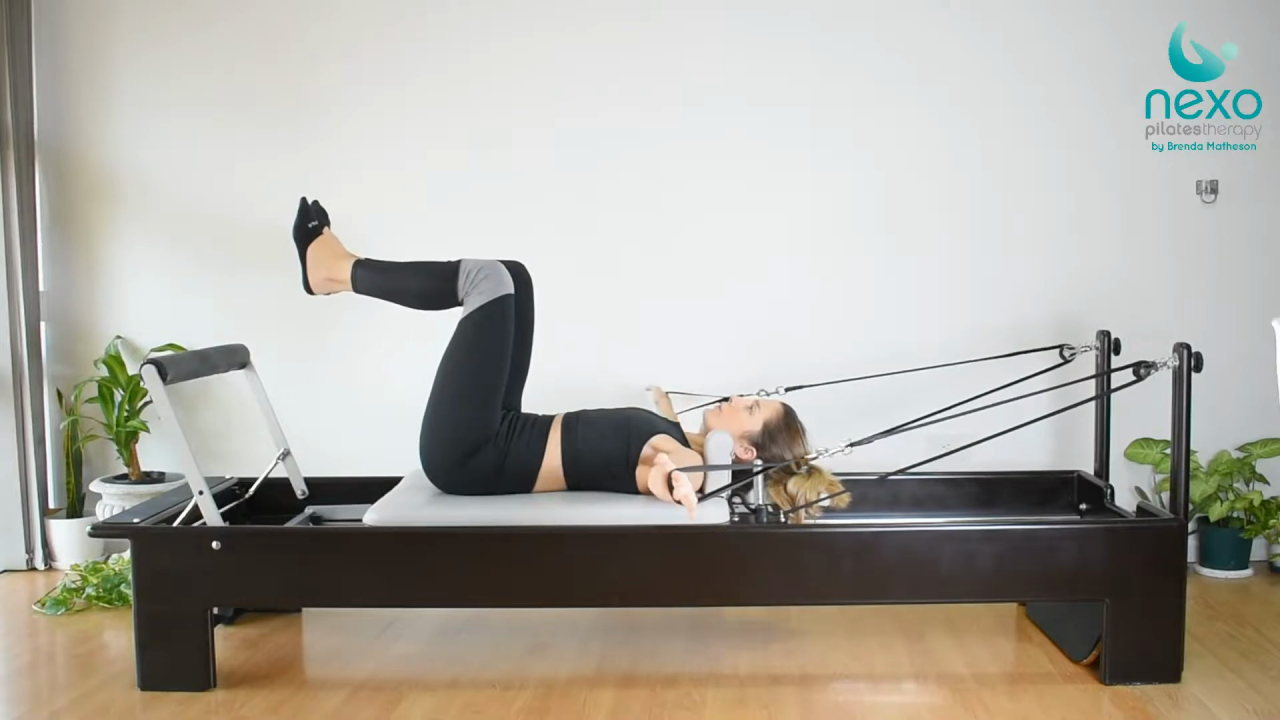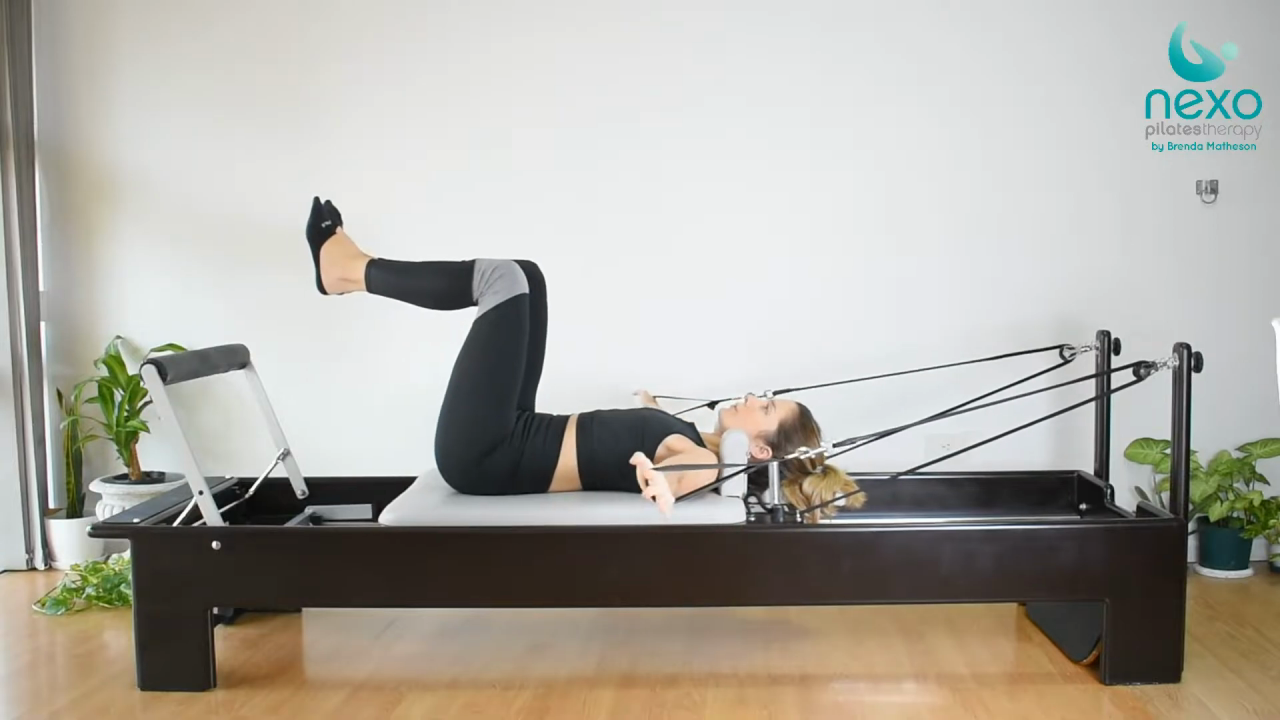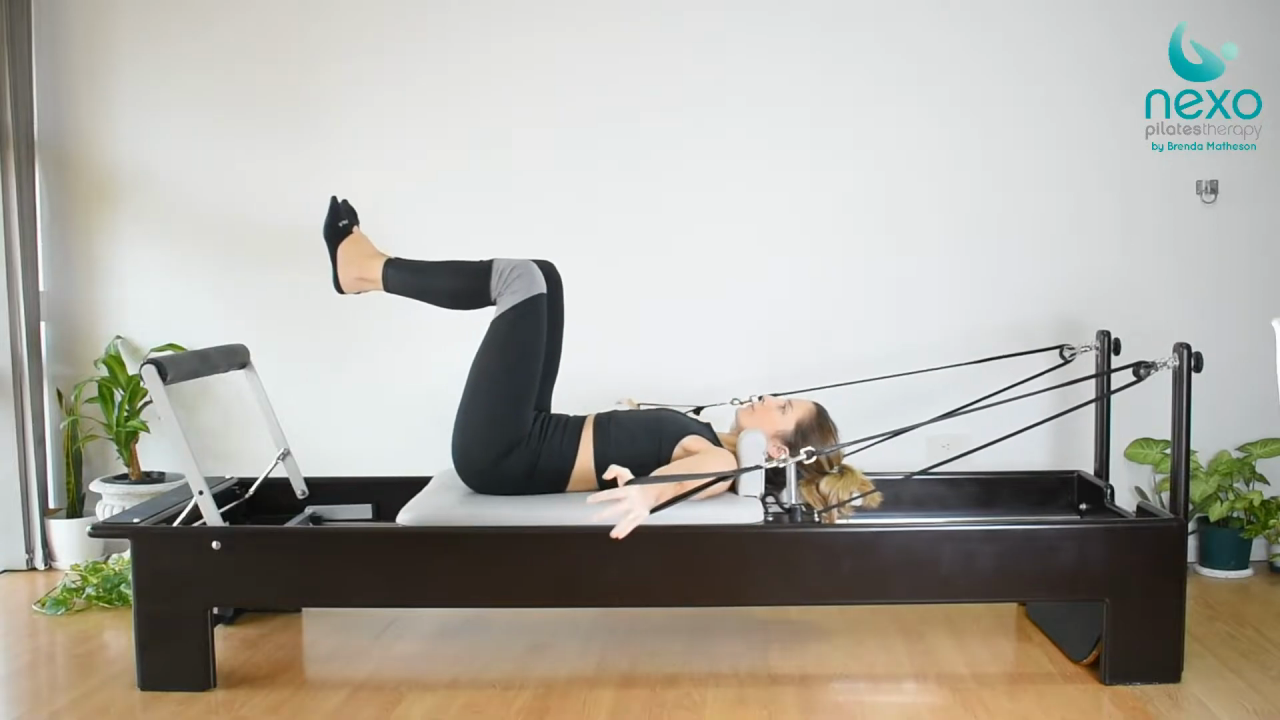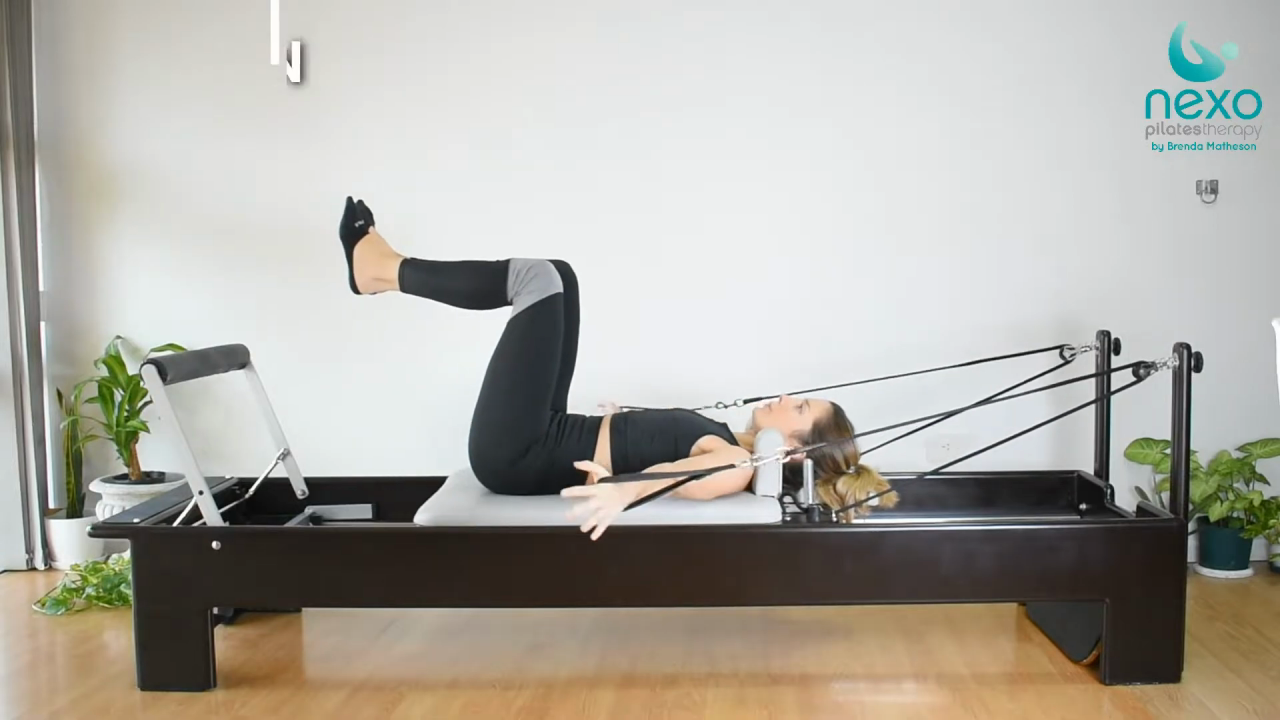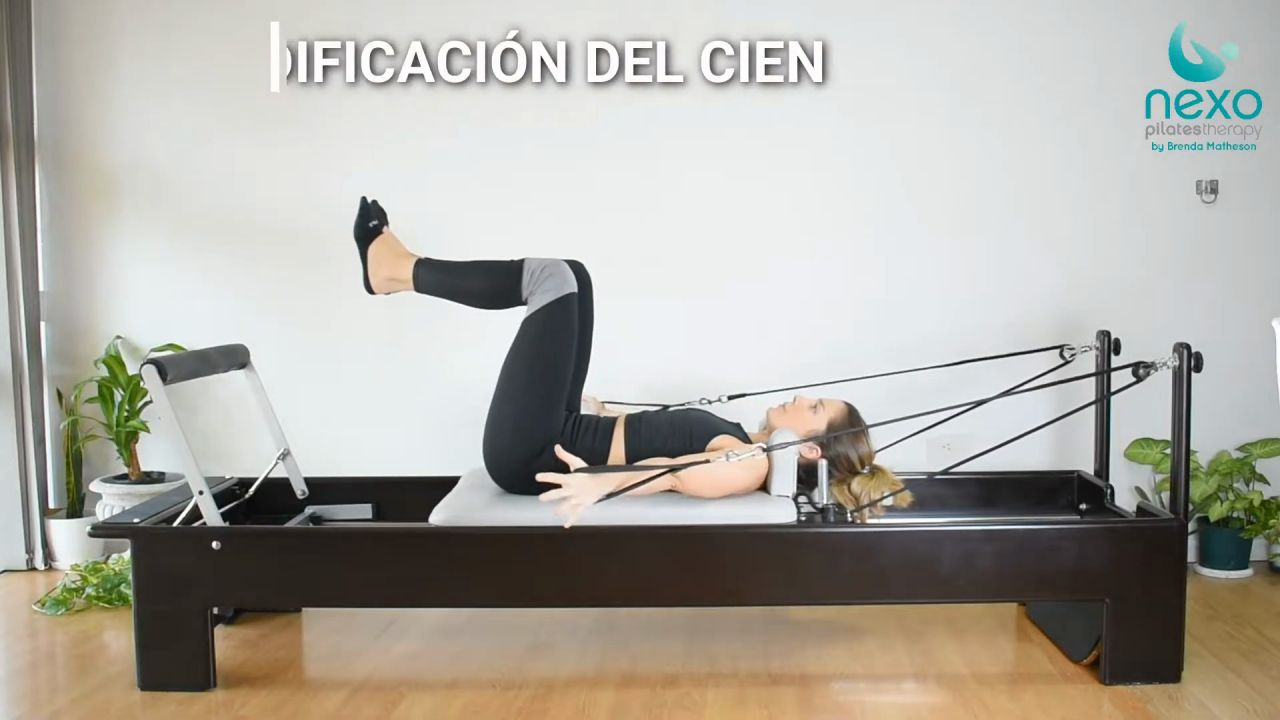
dt=0.2s
person 1, frame 1
left shoulder: (691, 463)
right shoulder: (685, 443)
left elbow: (666, 476)
left wrist: (674, 481)
right wrist: (665, 401)
left hip: (471, 459)
right hip: (503, 440)
left knee: (488, 279)
right knee: (509, 277)
left ankle: (341, 270)
right ankle: (343, 273)
person 1, frame 2
left shoulder: (704, 465)
right shoulder: (700, 445)
left elbow: (676, 476)
left wrist: (658, 480)
right wrist: (657, 403)
left hip: (485, 459)
right hip: (518, 440)
left knee: (503, 279)
right knee: (521, 277)
left ankle: (354, 270)
right ankle: (356, 272)
person 1, frame 3
left shoulder: (723, 467)
right shoulder: (716, 446)
left elbow: (681, 479)
left wrist: (643, 493)
right wrist: (641, 412)
left hip: (502, 458)
right hip: (532, 440)
left knee: (521, 280)
right knee: (538, 277)
left ankle: (369, 268)
right ankle: (372, 272)
person 1, frame 4
left shoulder: (737, 467)
right shoulder: (729, 445)
left elbow: (676, 476)
left wrist: (625, 491)
right wrist: (621, 410)
left hip: (518, 457)
right hip: (548, 442)
left knee: (537, 279)
right knee: (553, 277)
left ankle: (388, 270)
right ankle: (387, 273)
person 1, frame 5
left shoulder: (749, 467)
right shoulder: (745, 446)
left elbow: (673, 472)
left wrist: (606, 483)
right wrist: (608, 410)
left hip: (532, 458)
right hip: (566, 440)
left knee: (553, 280)
right knee: (567, 277)
left ankle: (400, 269)
right ankle: (401, 272)
